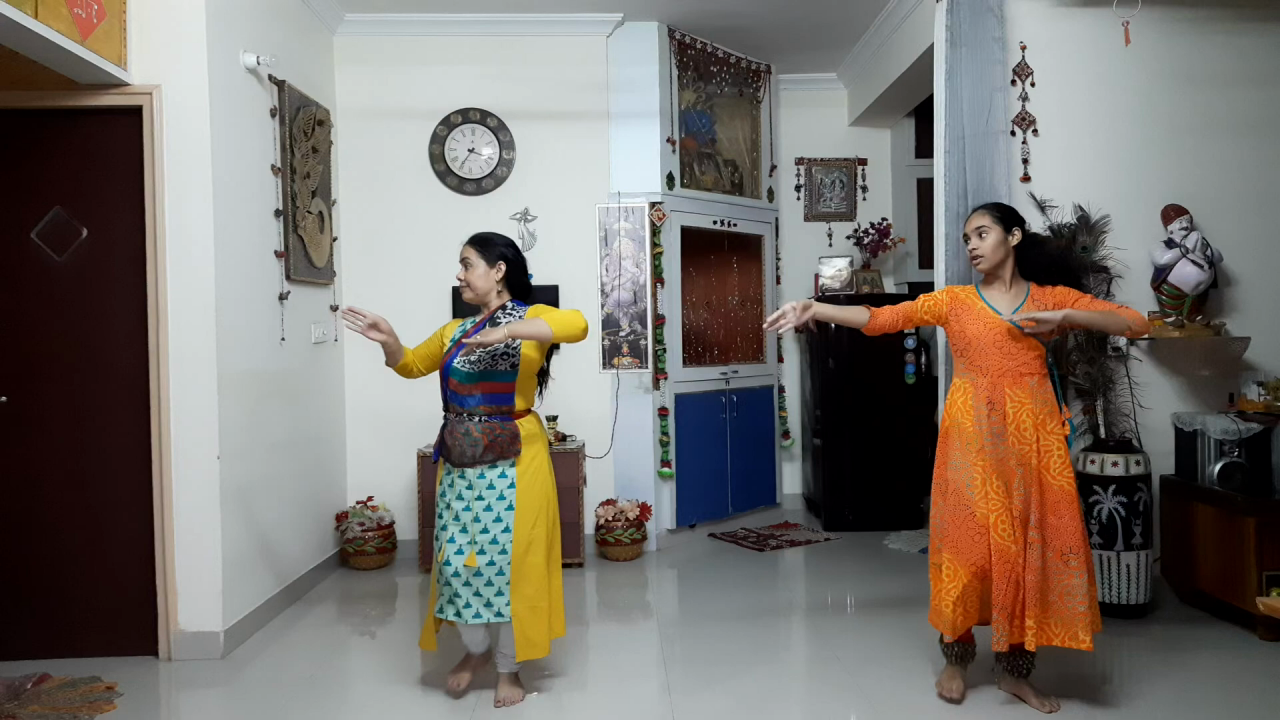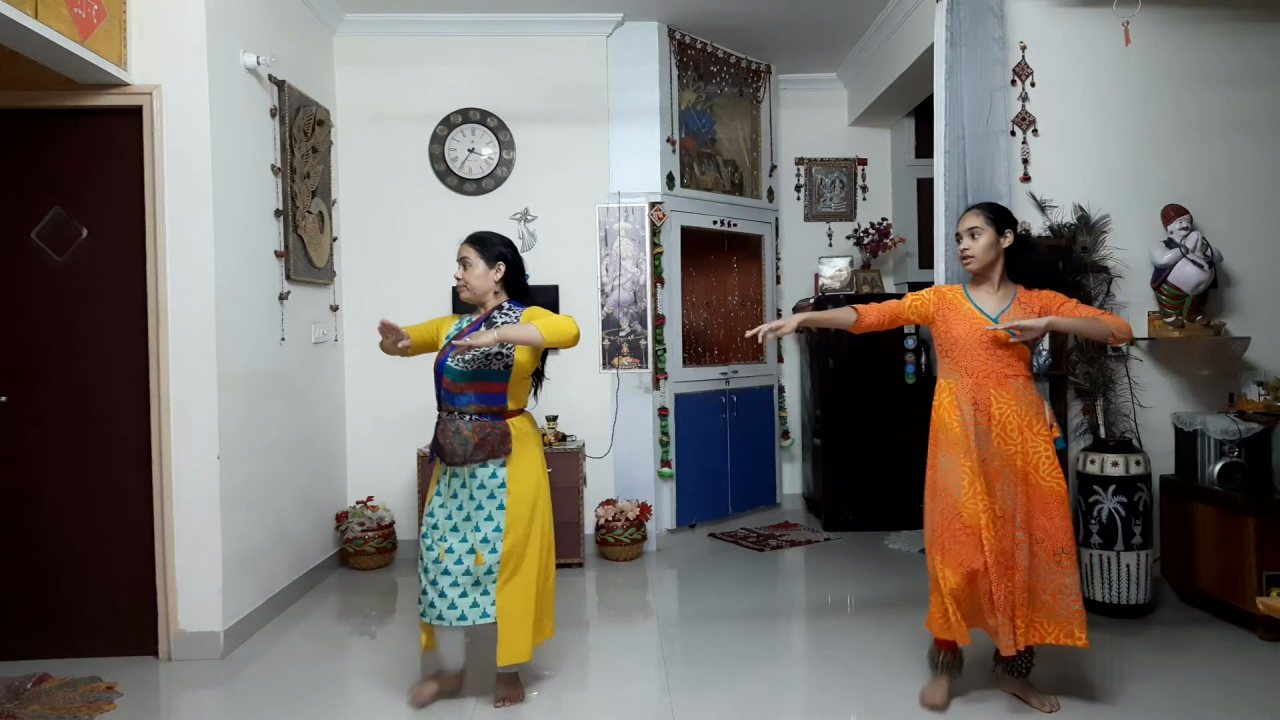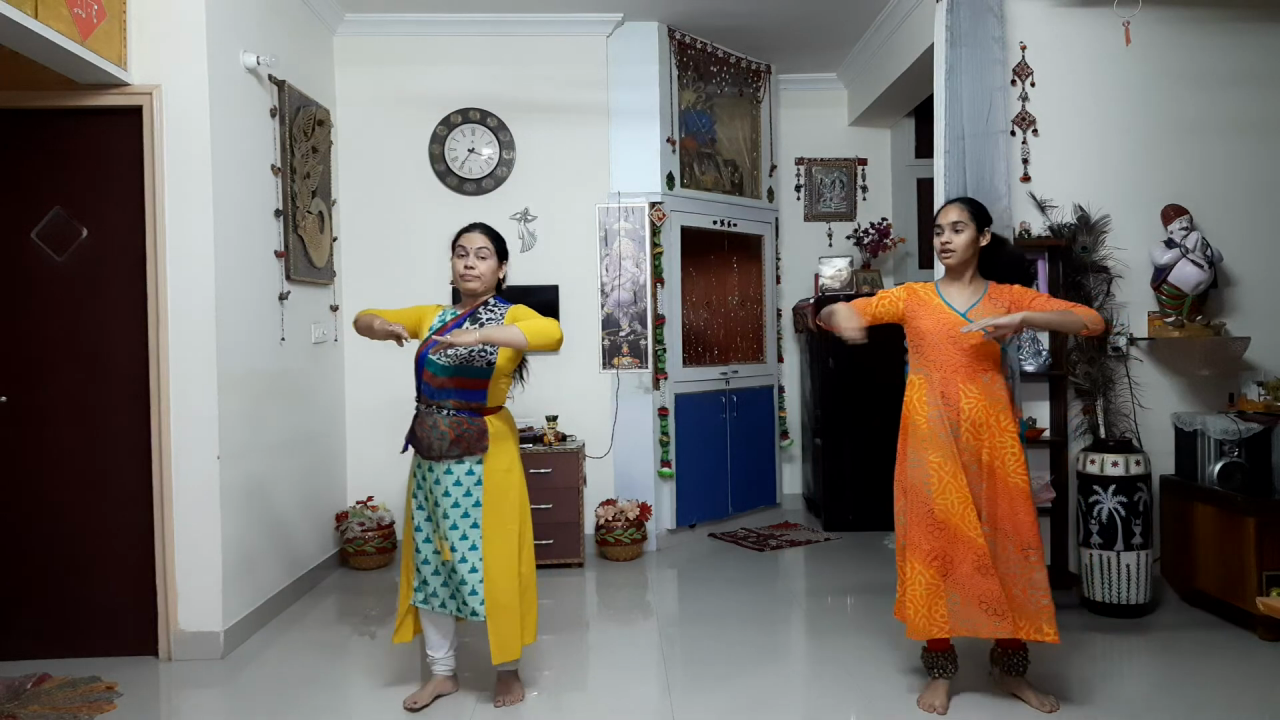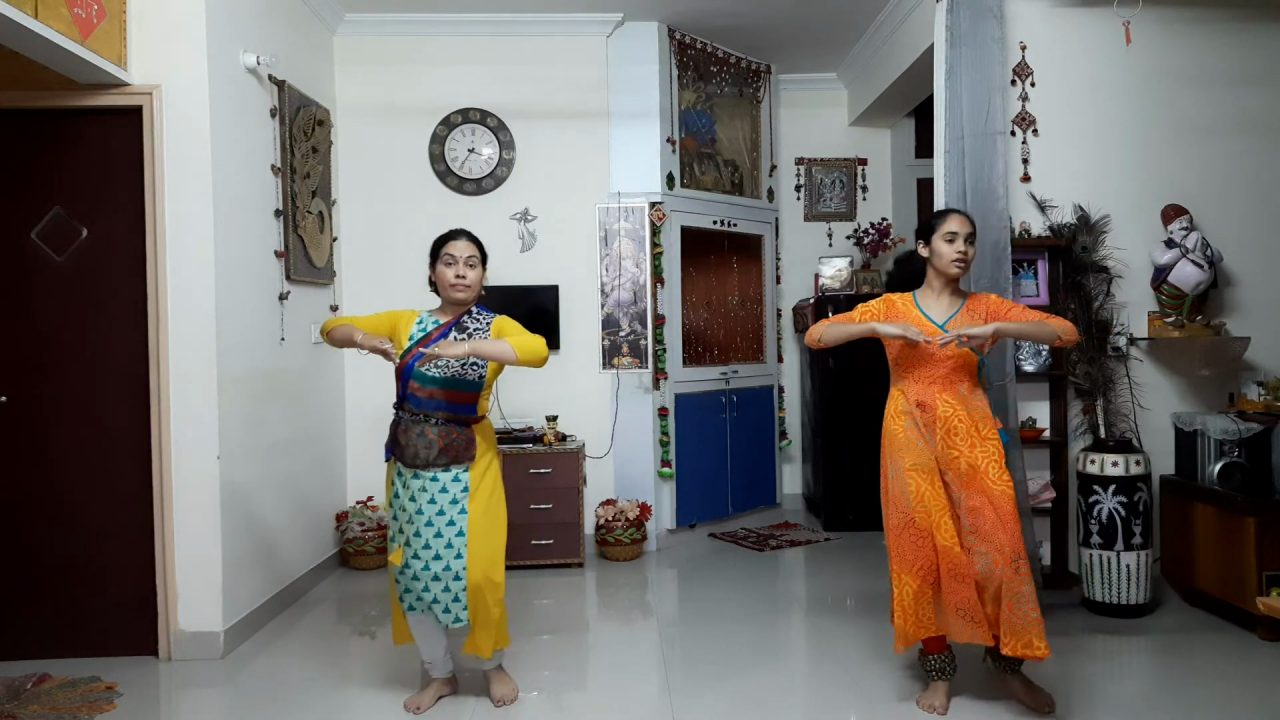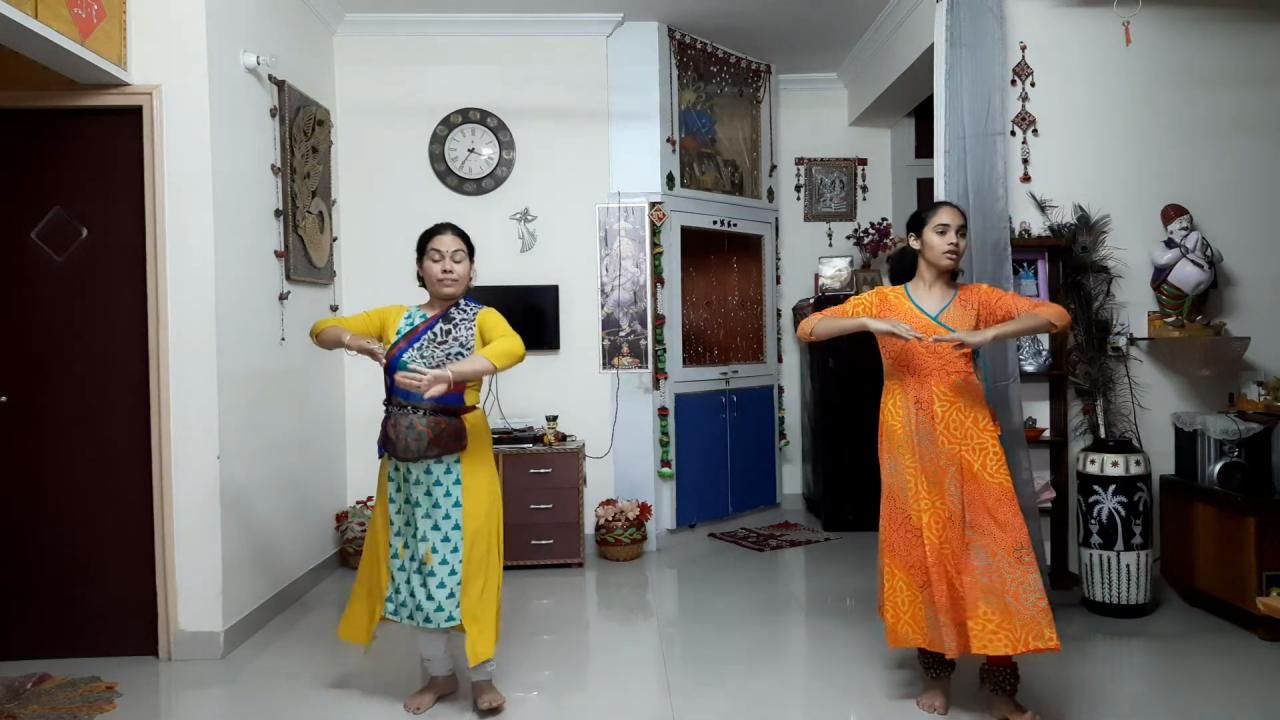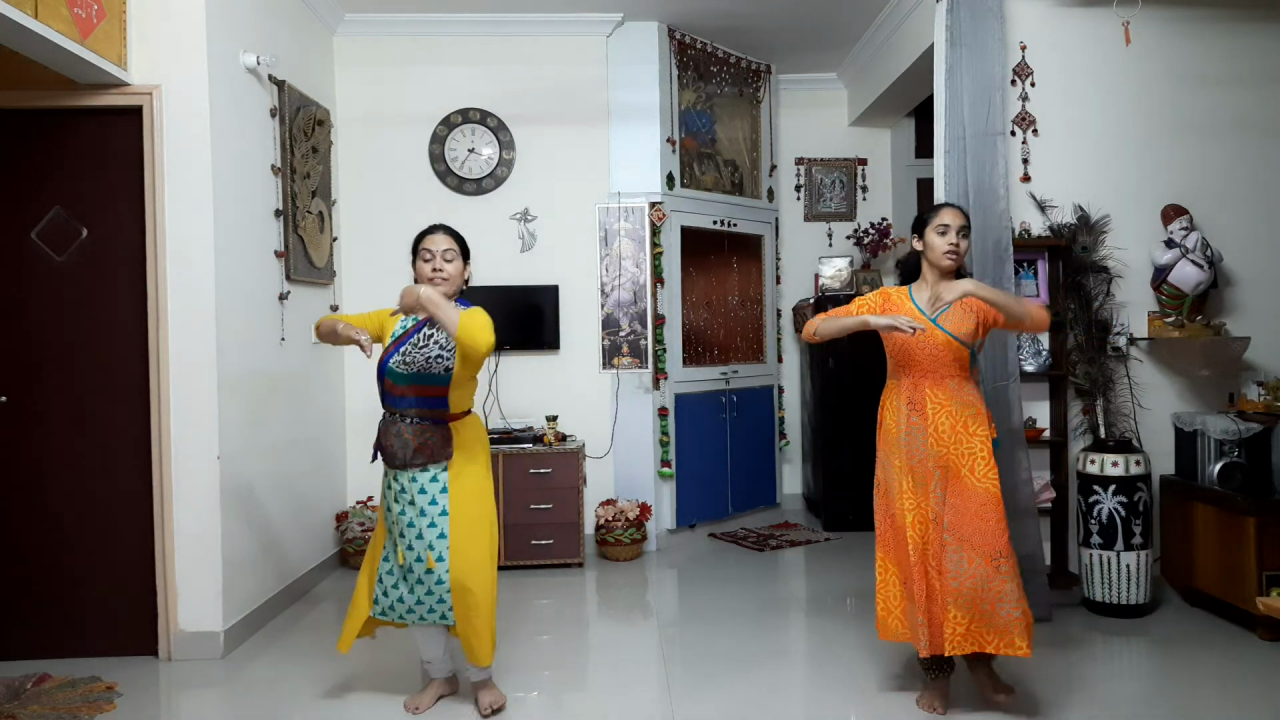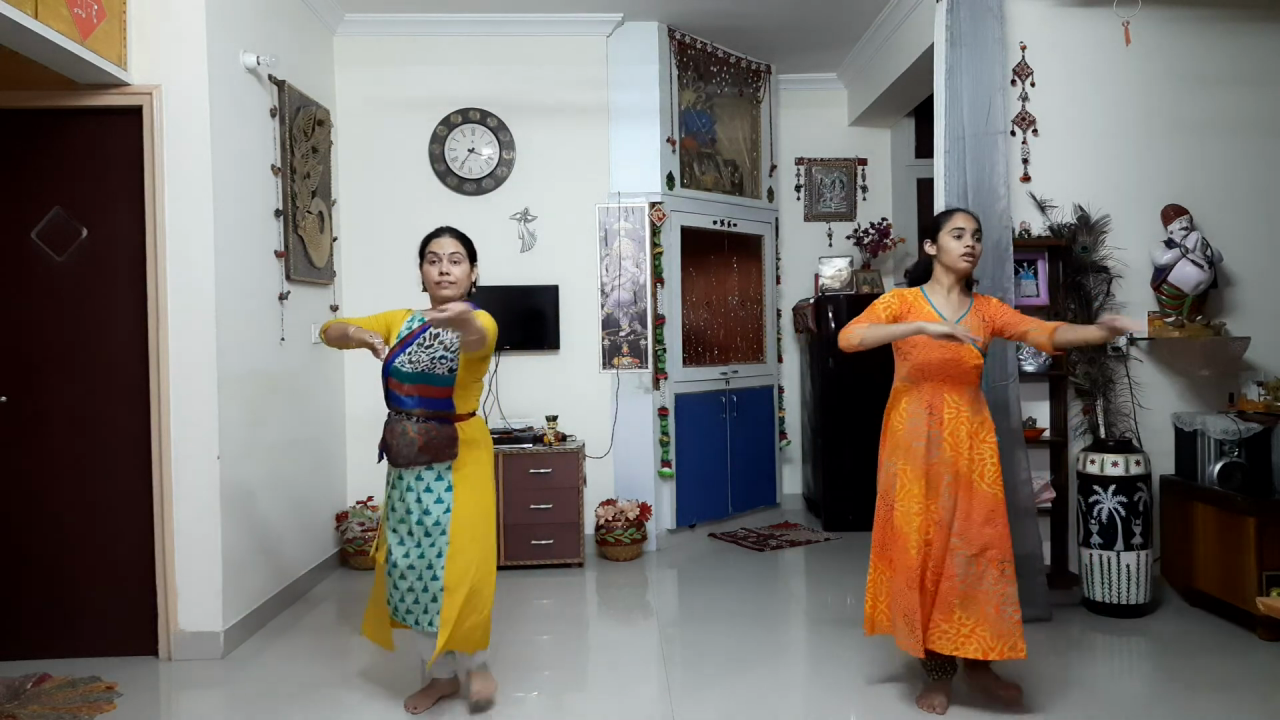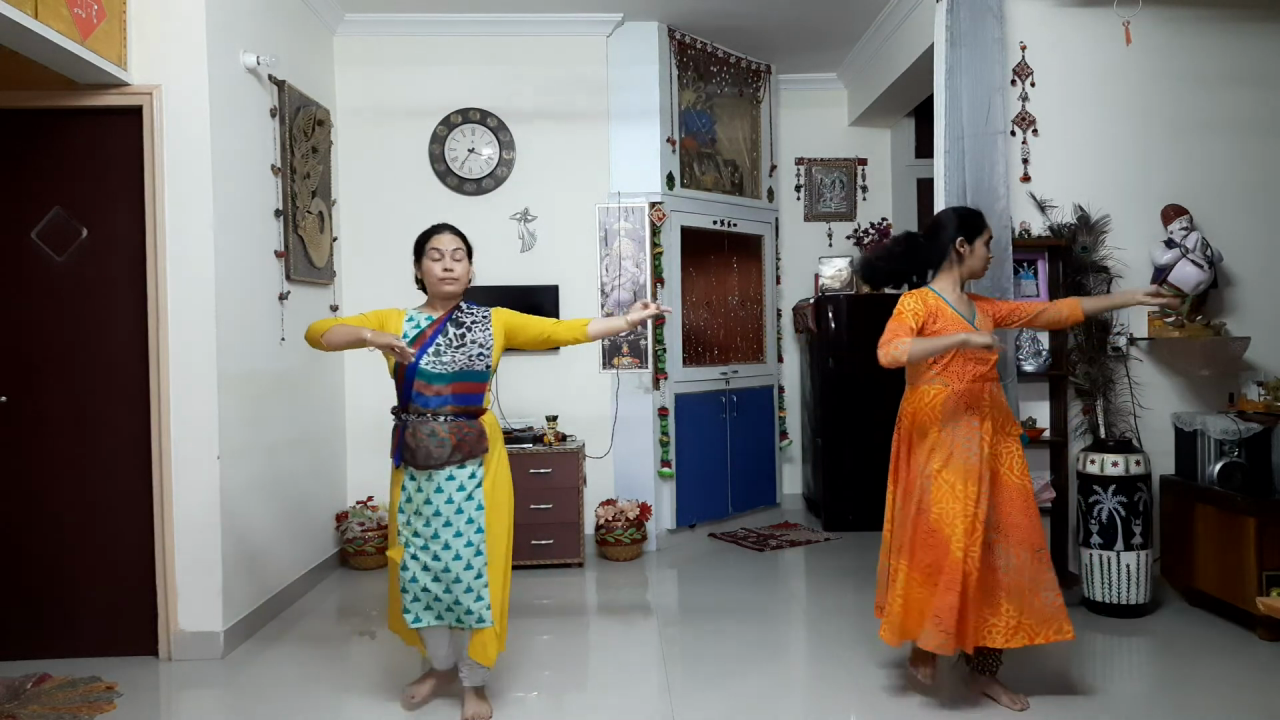
dt=0.3s
person 1, frame 1
left shoulder: (1053, 297)
right shoulder: (953, 301)
left elbow: (1135, 323)
right elbow: (880, 319)
left wrist: (1064, 317)
right wrist: (815, 309)
left hip: (1033, 437)
right hip: (972, 437)
left knee: (1037, 545)
right knee: (969, 548)
left ankle: (1016, 670)
right ankle: (956, 657)
person 1, frame 2
left shoulder: (1040, 301)
right shoulder: (939, 300)
left elbow: (1120, 331)
right elbow: (868, 316)
left wrist: (1049, 324)
right wrist: (803, 318)
left hip: (1022, 438)
right hip: (960, 438)
left knee: (1031, 545)
right knee: (960, 550)
left ankle: (1014, 670)
right ankle: (945, 662)
person 1, frame 3
left shoulder: (1009, 297)
right shoulder: (911, 296)
left elbow: (1093, 323)
right elbow: (834, 313)
left wrist: (1022, 318)
right wrist: (843, 311)
left hip: (990, 433)
right hip: (929, 435)
left knee: (1006, 541)
right knee: (934, 543)
left ankle: (1009, 668)
right ankle: (940, 671)
person 1, frame 4
left shoulder: (987, 308)
right shoulder: (889, 307)
left elbow: (1067, 333)
right elbow: (815, 336)
left wrist: (995, 329)
right wrist: (877, 328)
left hip: (971, 442)
right hip: (911, 443)
left knee: (995, 548)
right knee: (923, 553)
left ankle: (1007, 662)
right ankle: (938, 673)
person 1, frame 5
left shoulder: (979, 299)
right shoulder: (883, 300)
left elbow: (1057, 315)
right elbow: (808, 328)
left wrist: (992, 333)
right wrist: (869, 324)
left hip: (970, 438)
right hip: (910, 441)
left knee: (995, 548)
right knee: (921, 550)
right ankle: (937, 673)
person 1, frame 6
left shoulder: (978, 301)
right shoulder: (886, 299)
left elbow: (1039, 321)
right elbow: (812, 330)
left wrist: (974, 289)
right wrist: (870, 319)
left hip: (964, 437)
right hip: (906, 440)
left knee: (977, 543)
right knee: (916, 546)
left ankle: (980, 656)
right ankle: (936, 671)
person 1, frame 7
left shoulder: (987, 309)
right shoulder: (901, 300)
left elbow: (1046, 334)
right elbow: (848, 338)
left wrist: (1103, 330)
right wrist: (919, 326)
left hip: (969, 439)
right hip: (913, 439)
left knee: (977, 544)
right knee: (918, 546)
left ankle: (978, 663)
right ankle: (938, 670)
person 1, frame 8
left shoulder: (985, 307)
right shoulder: (917, 303)
left elbow: (1054, 311)
right elbow: (890, 354)
left wrist: (1128, 298)
right wrist: (964, 339)
left hip: (992, 438)
right hip: (938, 440)
left knee: (1000, 545)
right knee: (941, 546)
left ankle: (984, 669)
right ankle: (927, 644)
person 2, frame 1
left shoulder: (530, 318)
right shoulder: (455, 331)
left elbow: (576, 325)
right elbow: (410, 365)
left wrist: (507, 330)
right wrist: (387, 340)
left hip: (513, 462)
right hip: (459, 464)
left knee: (510, 562)
right knee: (457, 561)
left ankle: (508, 671)
right ankle: (477, 649)
person 2, frame 2
left shoulder: (526, 320)
right shoulder: (451, 327)
left elbow: (569, 331)
right elbow: (403, 343)
left wrist: (496, 335)
right wrist: (392, 337)
left hip: (506, 462)
right hip: (454, 464)
left knee: (505, 563)
right knee: (441, 561)
left ankle: (508, 670)
right ankle: (449, 670)
person 2, frame 3
left shoulder: (510, 316)
right shoulder: (431, 316)
left elbow: (552, 334)
right elbow: (364, 320)
left wrist: (479, 335)
right wrist: (382, 326)
left hip: (484, 457)
right hip: (431, 458)
left knee: (491, 560)
right knee: (430, 561)
left ankle: (507, 670)
right ankle: (441, 672)
person 2, frame 4
left shoulder: (494, 326)
right shoulder: (404, 323)
left elbow: (538, 350)
right elbow: (331, 328)
left wrist: (469, 346)
right wrist: (363, 338)
left hip: (467, 467)
right hip: (411, 466)
left knee: (473, 568)
right knee: (413, 568)
left ankle: (493, 665)
right ankle: (439, 675)
person 2, frame 5
left shoulder: (481, 319)
right shoulder: (394, 318)
left elbow: (512, 349)
right elbow: (321, 331)
left wrist: (447, 374)
right wrist: (352, 339)
left hip: (460, 459)
right hip: (404, 462)
left knee: (467, 564)
right knee: (411, 565)
left ankle: (482, 676)
right ankle: (439, 676)
person 2, frame 6
left shoulder: (468, 319)
right shoulder: (396, 320)
left elbow: (480, 345)
right elbow: (323, 326)
left wrist: (433, 301)
right wrist: (347, 330)
left hip: (455, 462)
right hip: (404, 466)
left knee: (462, 568)
right knee: (410, 568)
left ankle: (482, 675)
right ankle: (439, 675)
person 2, frame 7
left shoulder: (469, 322)
right shoulder: (406, 321)
left elbow: (482, 339)
right elbow: (330, 330)
left wrist: (462, 319)
right wrist: (353, 332)
left hip: (459, 461)
right hip: (407, 465)
left knee: (457, 569)
right knee: (408, 568)
left ankle: (475, 662)
right ankle: (439, 673)
person 2, frame 8
left shoulder: (495, 322)
right shoulder: (393, 321)
left elbow: (563, 330)
right elbow: (317, 334)
left wrist: (628, 321)
right wrist: (369, 336)
left hip: (474, 465)
right hip: (415, 465)
left knee: (475, 567)
right knee: (418, 567)
right ankle: (440, 663)
